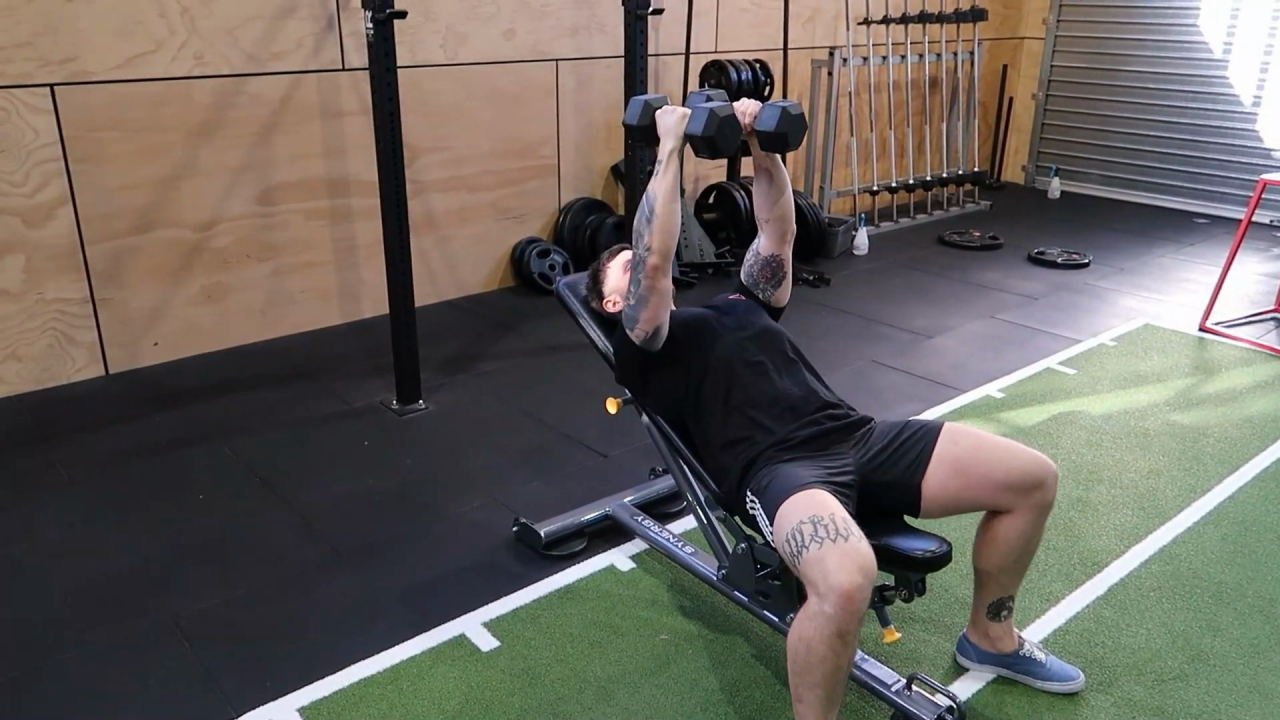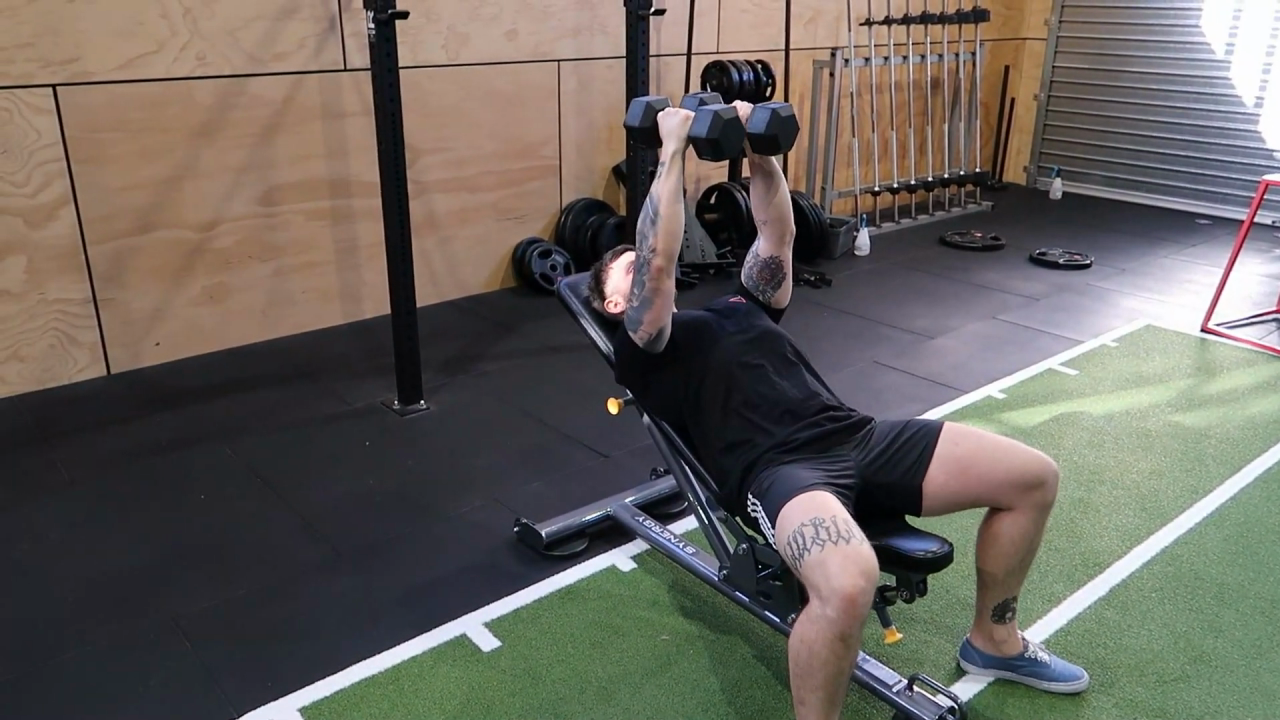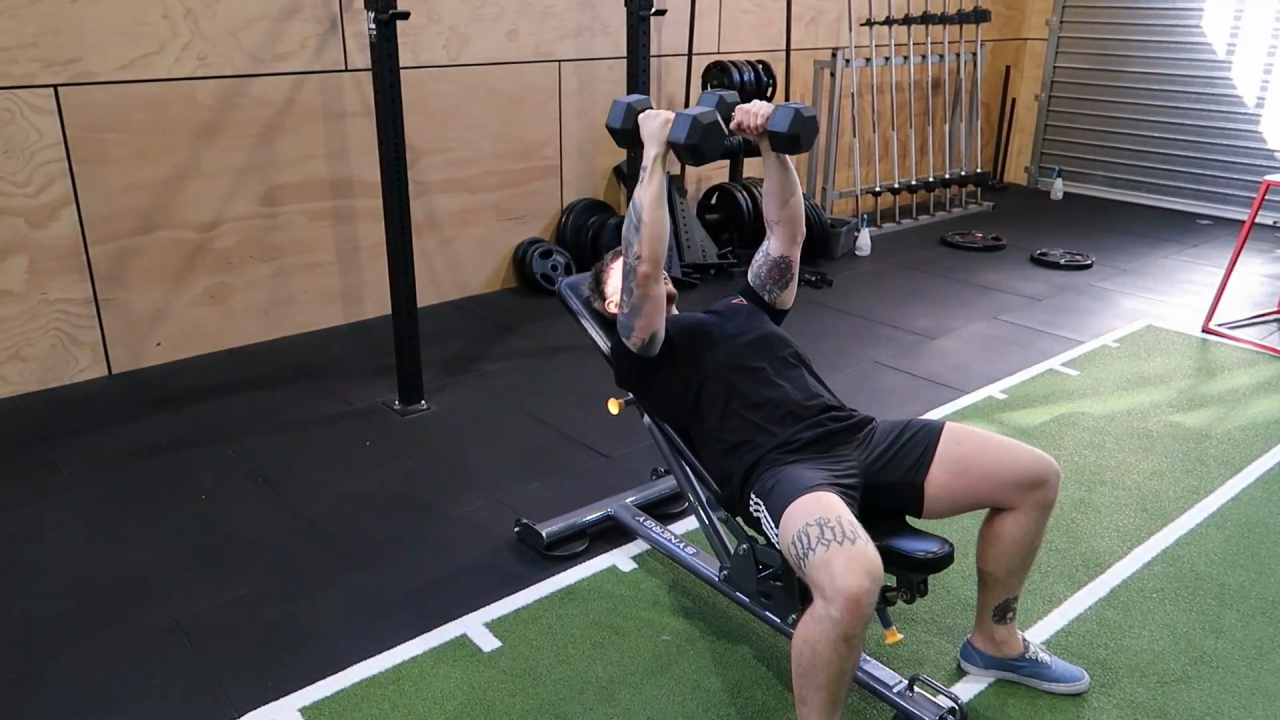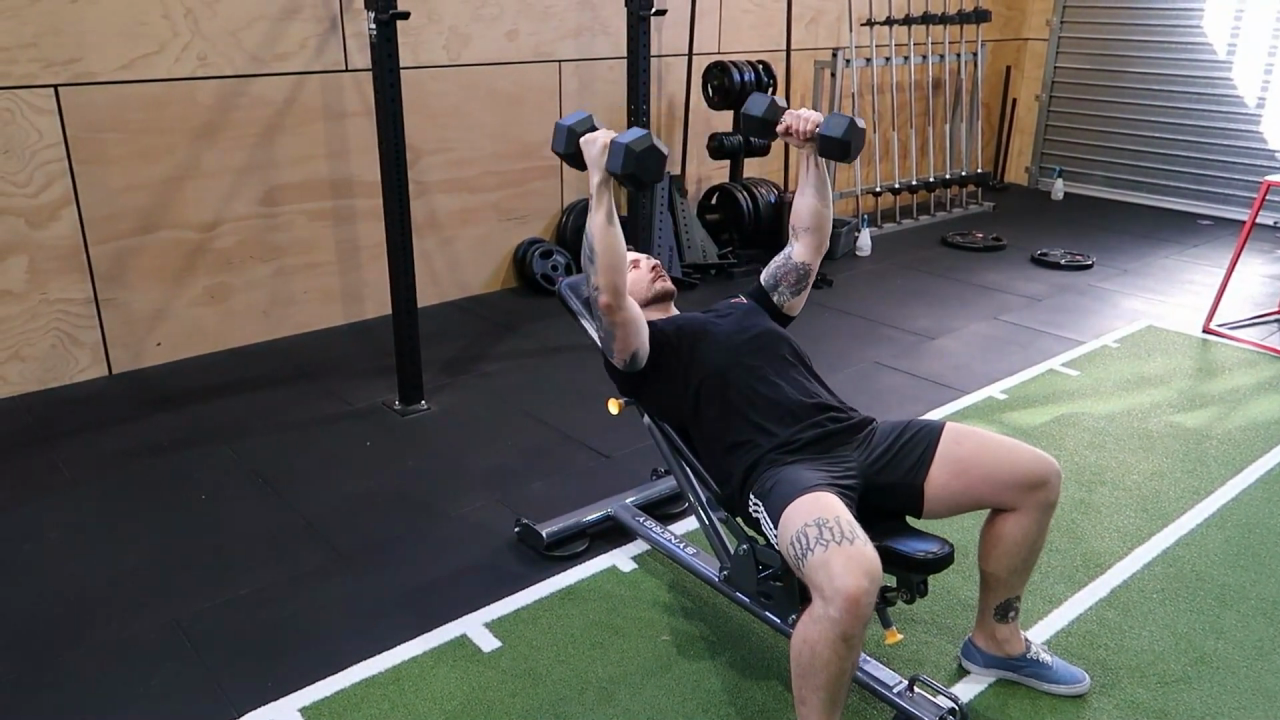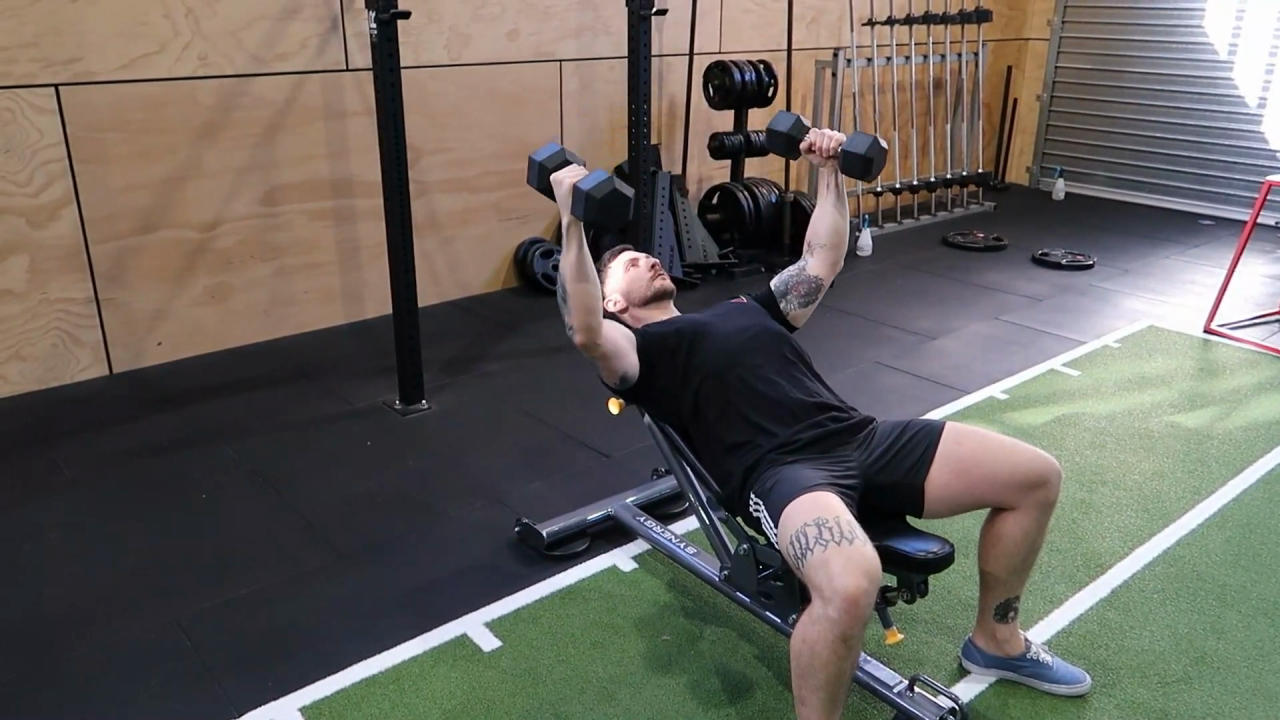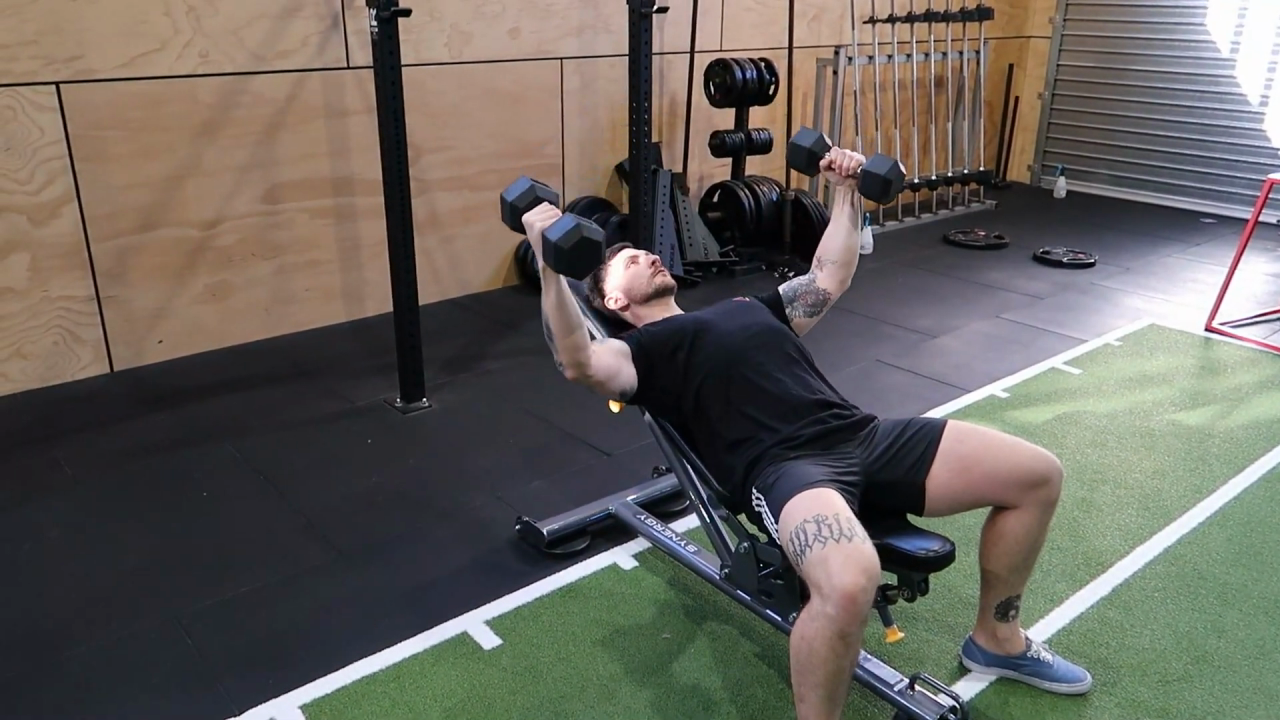
dt=0.3s
person 1, frame 1
left shoulder: (740, 302)
right shoulder: (643, 344)
left elbow: (779, 231)
right elbow: (656, 257)
left wrist: (760, 143)
right wrist: (670, 147)
left hip: (855, 437)
right hip: (777, 468)
left knee: (1033, 479)
right knee: (845, 581)
left ankle: (990, 637)
person 1, frame 2
left shoulder: (741, 304)
right shoulder: (644, 346)
left elbow: (777, 233)
right elbow: (660, 257)
left wrist: (754, 146)
right wrist: (673, 148)
left hip: (855, 438)
right hip: (777, 469)
left knee: (1034, 477)
right knee: (847, 584)
left ankle: (994, 640)
person 1, frame 3
left shoulder: (742, 306)
right shoulder: (642, 349)
left elbow: (786, 235)
right elbow: (642, 269)
left wrist: (769, 144)
right wrist: (655, 154)
left hip: (858, 439)
right hip: (779, 471)
left knee: (1036, 477)
right knee: (852, 584)
left ankle: (994, 641)
person 1, frame 4
left shoulder: (744, 306)
right shoulder: (639, 350)
left elbow: (808, 242)
right elbow: (607, 296)
left wrist: (807, 151)
right wrist: (601, 183)
left hip: (858, 438)
right hip: (779, 471)
left knee: (1037, 477)
right knee: (852, 583)
left ankle: (996, 640)
person 1, frame 5
left shoulder: (746, 306)
right shoulder: (640, 348)
left elbow: (822, 263)
right elbow: (587, 334)
left wrist: (829, 172)
right wrist: (573, 219)
left hip: (859, 439)
right hip: (781, 471)
left knee: (1037, 476)
right knee: (848, 587)
left ankle: (996, 640)
person 1, frame 6
left shoulder: (746, 304)
right shoulder: (642, 349)
left elbow: (830, 278)
right elbow: (580, 364)
left wrist: (845, 191)
right wrist: (549, 259)
left hip: (861, 435)
right hip: (782, 466)
left knee: (1038, 476)
right knee: (849, 582)
left ankle: (996, 639)
